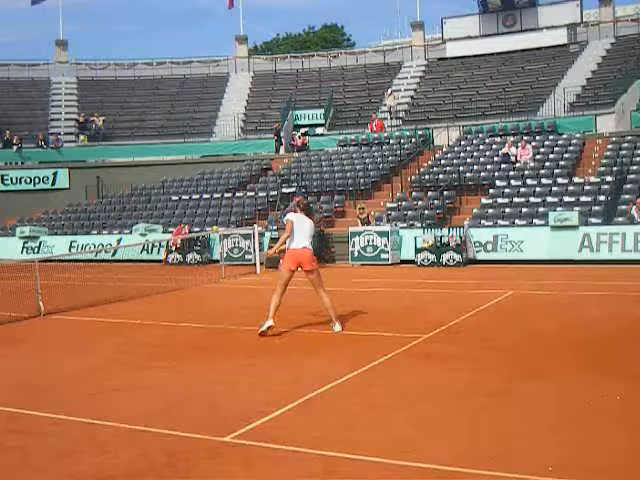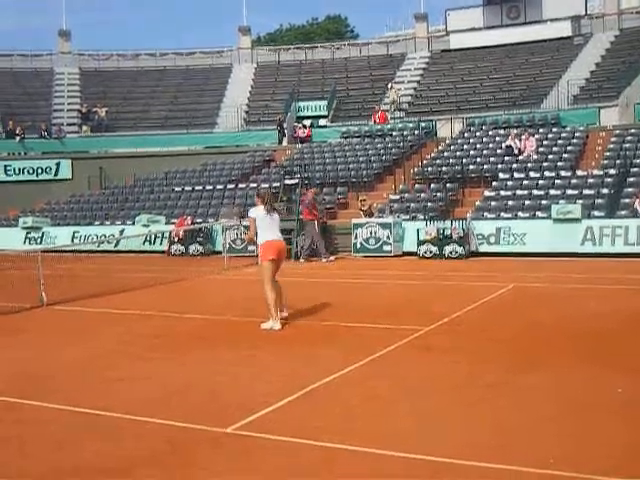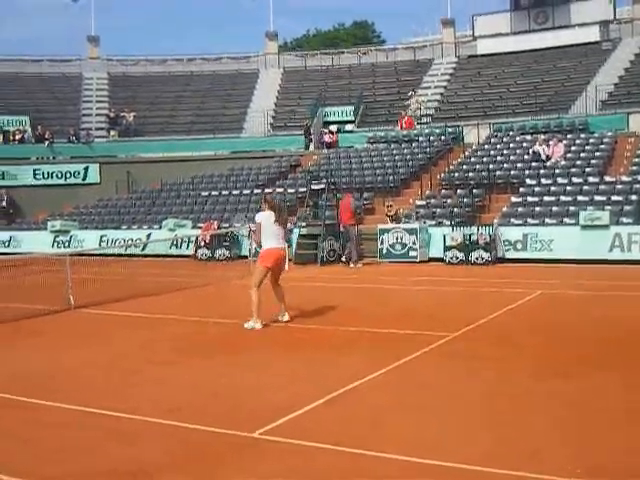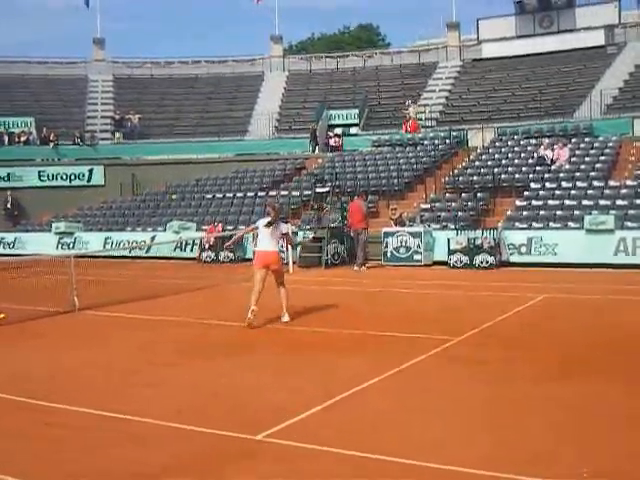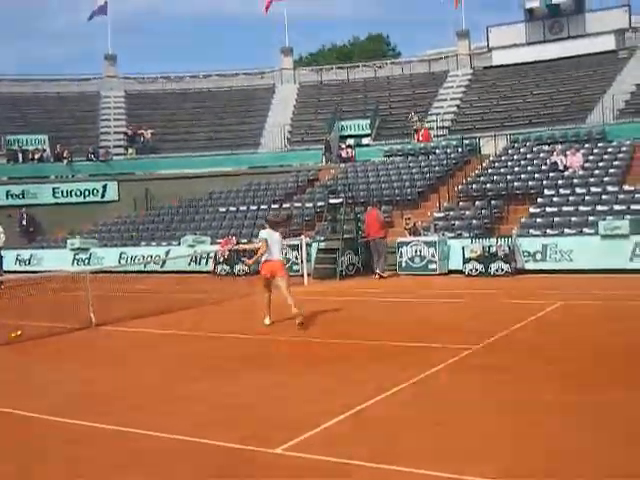
dt=0.4s
person 1, frame 1
left shoulder: (291, 216)
right shoulder: (311, 223)
left elbow: (287, 233)
left wrist: (275, 248)
left hip: (292, 254)
right hip: (307, 255)
left knee: (279, 291)
right knee: (321, 291)
left ankle: (270, 321)
right ankle: (335, 323)
person 1, frame 2
left shoulder: (254, 211)
right shoulder: (274, 212)
left elbow: (252, 234)
left wrist: (249, 238)
left hip: (267, 247)
right hip: (281, 245)
left knee: (267, 284)
right knee: (272, 280)
left ankle: (275, 320)
right ankle: (281, 310)
person 1, frame 3
left shoulder: (260, 215)
right shoulder: (281, 217)
left elbow: (258, 239)
left wrist: (255, 238)
left hip: (268, 253)
right hip: (282, 253)
left knee: (254, 286)
right knee: (274, 282)
left ankle: (256, 320)
right ankle: (284, 313)
person 1, frame 4
left shoulder: (261, 221)
right shoulder: (282, 226)
left elbow: (245, 231)
right elbow: (290, 243)
left wrist: (231, 241)
left hip: (260, 256)
right hip: (274, 256)
left knee: (258, 288)
right knee: (281, 285)
left ankle: (252, 308)
right ankle: (285, 314)
person 1, frame 5
left shoulder: (263, 233)
right shoulder: (278, 235)
left elbow: (264, 249)
left wrist: (252, 261)
right wrist: (246, 247)
left hip: (267, 264)
right hip: (279, 264)
left knee: (267, 291)
right knee: (287, 293)
left ankle: (267, 317)
right ankle: (295, 310)
